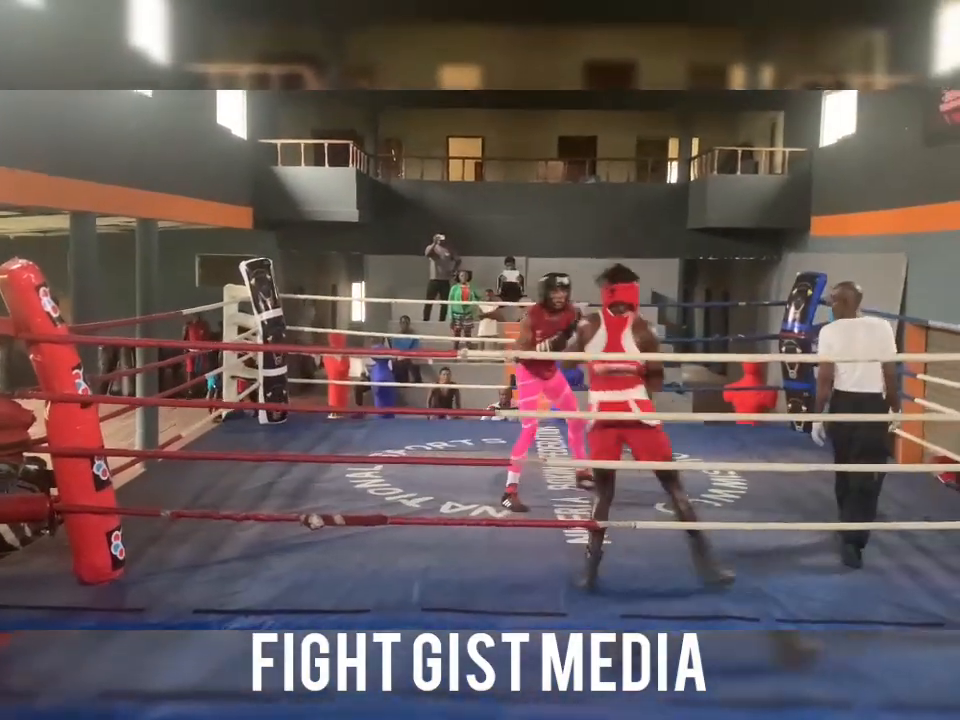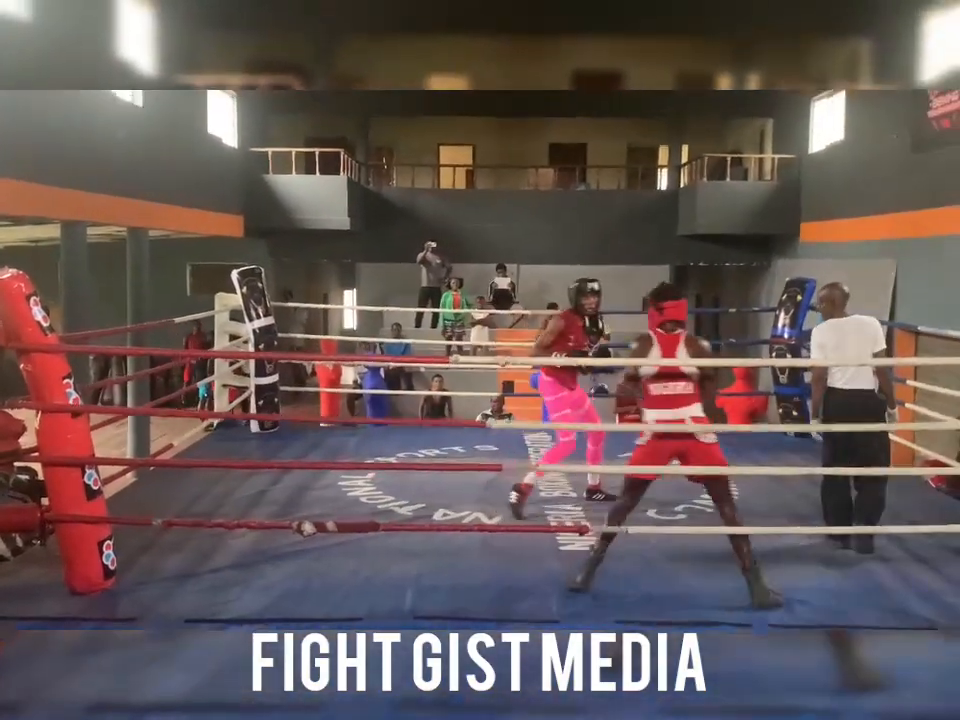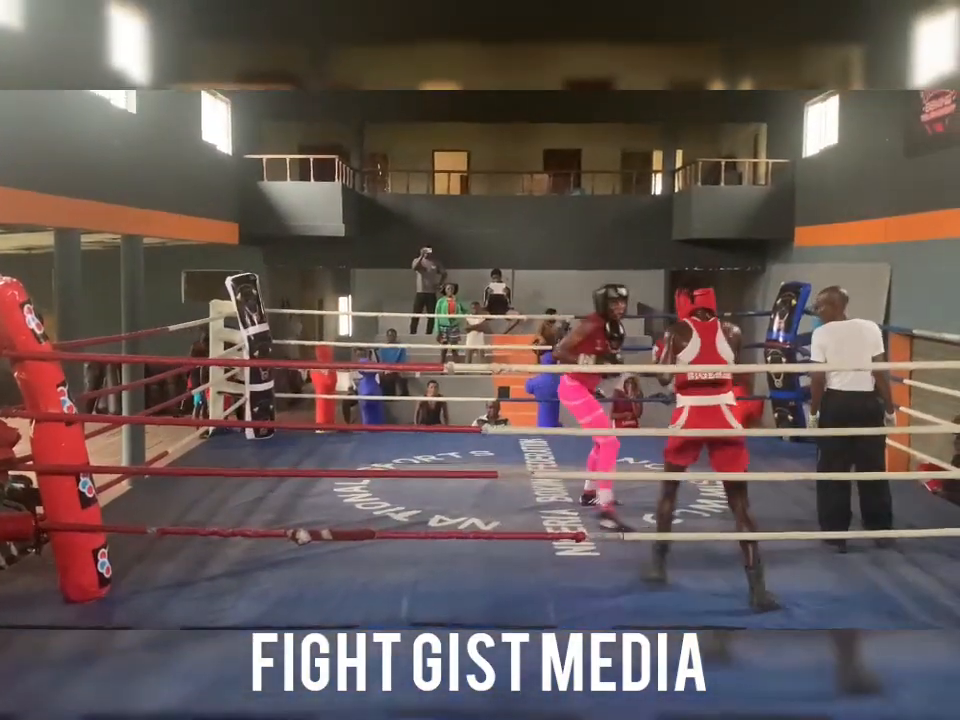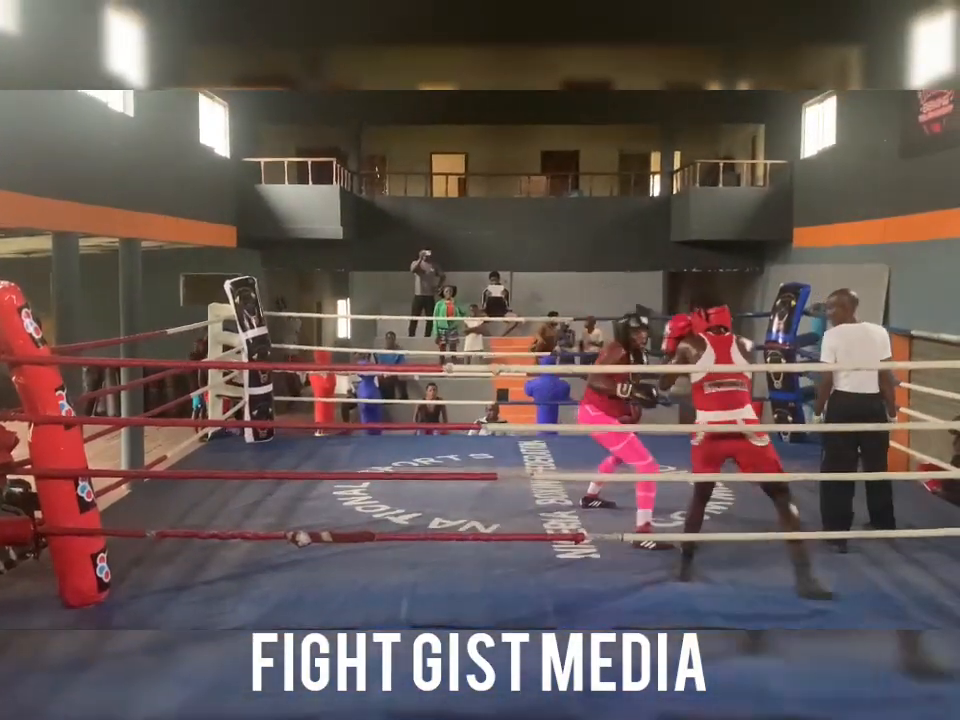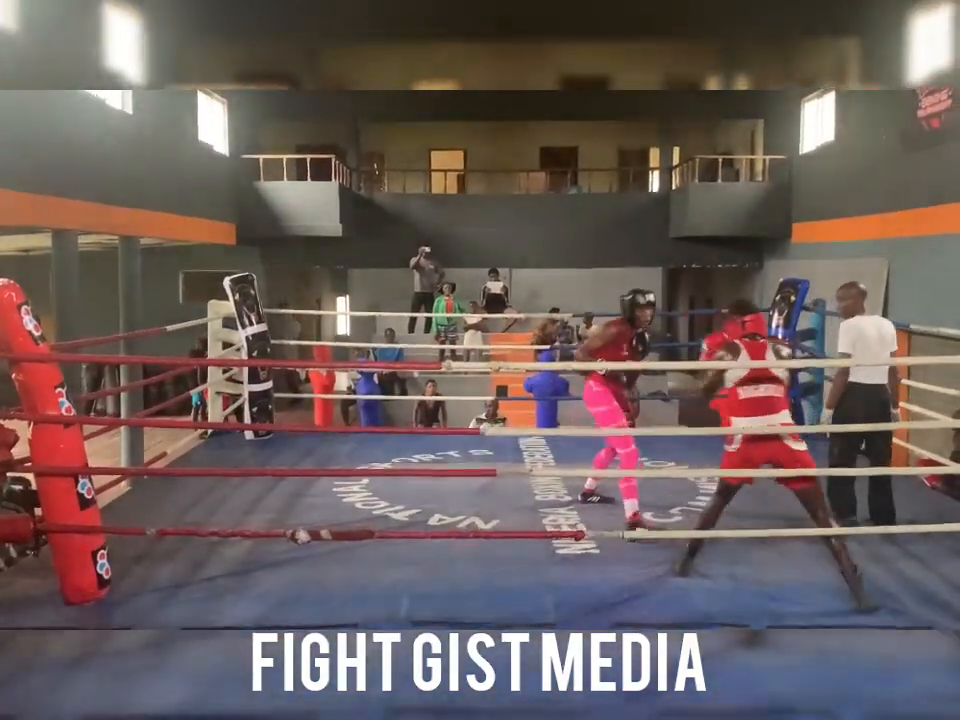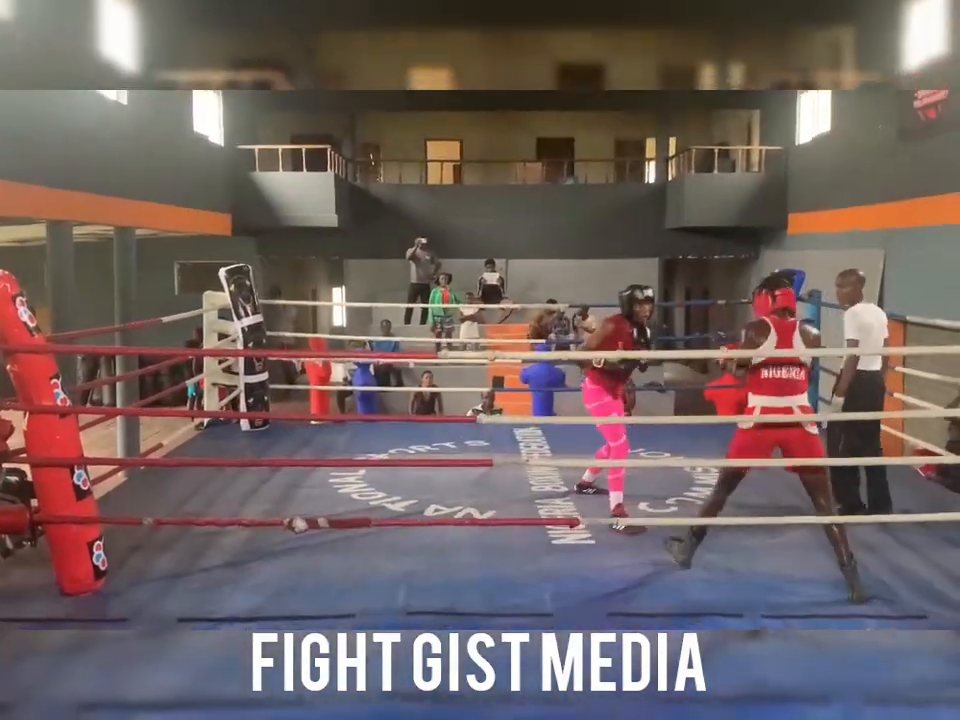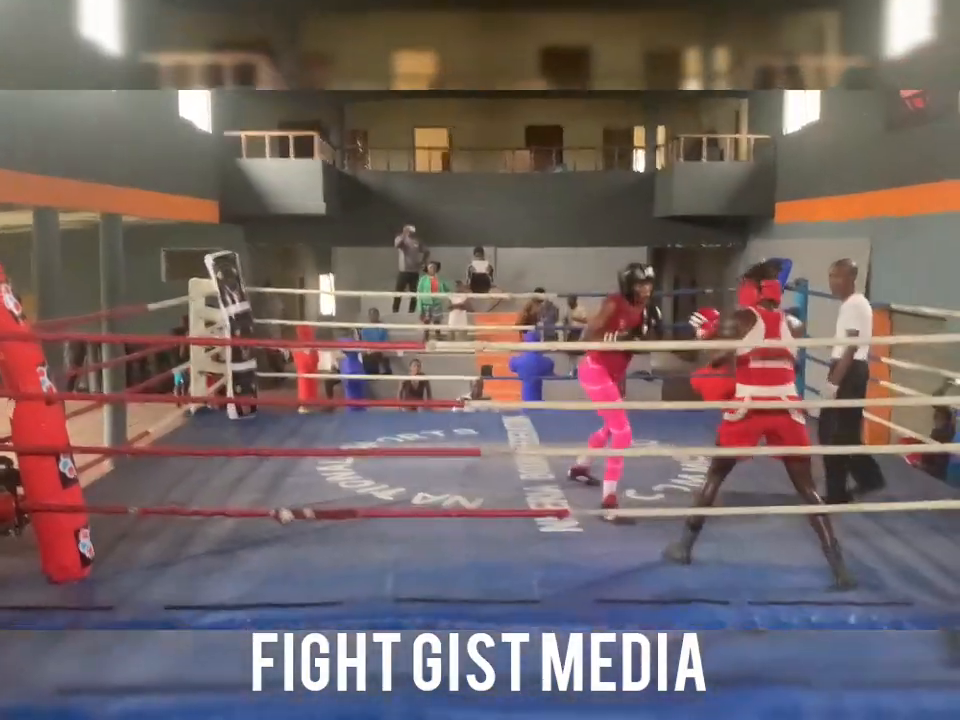
dt=0.2s
person 1, frame 1
left shoulder: (590, 323)
right shoulder: (643, 329)
right elbow: (655, 384)
left hip: (601, 414)
right hip: (636, 413)
left knee: (604, 494)
right knee: (674, 488)
left ankle: (591, 570)
right ankle: (706, 564)
person 1, frame 2
left shoulder: (644, 344)
right shoulder: (699, 346)
right elbow: (710, 393)
left hip: (656, 431)
right hip: (694, 430)
left knee: (625, 504)
right knee: (727, 508)
left ankle: (589, 570)
right ankle: (756, 585)
person 1, frame 3
left shoulder: (678, 332)
right shoulder: (731, 332)
left elbow: (664, 378)
left wrist: (665, 351)
left hip: (688, 420)
right hip: (724, 419)
left knee: (669, 491)
right knee: (740, 502)
left ankle: (659, 565)
right ankle: (757, 587)
person 1, frame 4
left shoulder: (691, 345)
right shoulder: (745, 346)
left elbow: (663, 383)
left wrist: (671, 348)
left hip: (710, 432)
right hip: (747, 431)
left knee: (698, 501)
right knee: (784, 502)
left ankle: (685, 567)
right ankle: (805, 577)
person 1, frame 5
left shoulder: (728, 352)
right shoulder: (782, 353)
left elbow: (705, 392)
left hip: (745, 440)
right hip: (785, 438)
left knee: (719, 502)
right knee: (821, 514)
left ankle: (686, 562)
right ankle: (856, 588)
person 1, frame 6
left shoulder: (756, 329)
right shoulder: (810, 334)
left elbow: (742, 369)
left hip: (759, 419)
right hip: (799, 421)
left knee: (725, 486)
right knee: (822, 500)
left ankle: (686, 548)
right ankle: (852, 578)
person 1, frame 7
left shoulder: (741, 320)
right shoulder: (792, 325)
left elbow: (717, 363)
left wrist: (712, 337)
left hip: (747, 410)
right hip: (786, 411)
left knee: (715, 477)
right knee: (806, 488)
left ankle: (685, 544)
right ankle: (837, 564)
person 2, frame 1
left shoulder: (830, 331)
right shoulder: (882, 327)
left elbow: (825, 378)
right elbow: (890, 374)
left wrist: (817, 417)
right wrist: (895, 408)
left hip: (842, 405)
right hip: (872, 406)
left knee: (845, 470)
right knee: (866, 477)
left ankle: (850, 532)
right ankle: (852, 542)
person 2, frame 2
left shoulder: (821, 331)
right shoulder: (871, 324)
left elbow: (818, 377)
right elbow: (882, 370)
left wrist: (815, 414)
right wrist: (891, 405)
left hip: (836, 402)
right hip: (868, 401)
left knee: (835, 469)
right knee: (873, 470)
left ankle: (839, 531)
right ankle: (864, 532)
person 2, frame 3
left shoulder: (822, 333)
right shoulder: (870, 328)
left elbow: (818, 378)
right elbow: (880, 373)
left wrist: (813, 412)
right wrist: (889, 409)
left hip: (835, 404)
right hip: (867, 404)
left knee: (832, 472)
right knee: (873, 470)
left ankle: (836, 535)
right ankle: (880, 529)
person 2, frame 4
left shoulder: (833, 334)
right shoulder: (879, 332)
left elbow: (826, 379)
right elbow: (887, 377)
left wrist: (817, 411)
right wrist: (892, 412)
left hip: (843, 405)
right hip: (873, 405)
left knee: (837, 473)
right knee: (877, 469)
left ankle: (838, 534)
right ankle: (884, 526)
person 2, frame 5
left shoulder: (848, 326)
right shoulder: (887, 326)
left elbow: (844, 371)
right elbow: (895, 369)
left wrist: (829, 406)
right wrist: (894, 405)
left hip: (855, 395)
right hip: (881, 396)
left knee: (841, 460)
right knee: (880, 461)
left ankle: (844, 516)
right ankle: (883, 518)
person 2, frame 6
left shoulder: (853, 313)
right shoulder: (878, 312)
left elbow: (853, 357)
right elbow: (885, 354)
left wrist: (839, 393)
left hip: (857, 383)
right hip: (874, 380)
left knee: (842, 445)
right knee: (870, 445)
left ankle: (851, 505)
right ankle: (878, 503)
person 2, frame 7
left shoulder: (852, 305)
right shoulder: (858, 302)
left elbow: (851, 347)
left wrist: (833, 381)
left hip: (848, 371)
right hip: (850, 370)
left knee: (832, 433)
right knee: (848, 431)
left ankle: (836, 492)
right ankle: (870, 476)
person 3, frame 1
left shoulder: (570, 313)
right shoulder: (532, 315)
right elbow: (519, 353)
right wrist: (549, 344)
left hip: (551, 372)
right hip: (529, 373)
left knee: (577, 419)
right knee: (530, 430)
left ankle: (583, 473)
right ankle: (510, 492)
person 3, frame 2
left shoulder: (589, 322)
right shoulder: (562, 321)
right elbow: (535, 351)
right wrist: (564, 358)
left hip: (571, 384)
right hip: (553, 383)
left knee: (597, 431)
right knee: (567, 442)
left ankle: (593, 488)
right ankle: (522, 489)
person 3, frame 3
left shoulder: (610, 327)
right shoulder: (591, 324)
left elbow: (607, 362)
right elbow: (559, 352)
left wrist: (614, 352)
right wrist: (591, 360)
left hip: (584, 389)
right hip: (574, 388)
left knee: (602, 441)
right knee: (609, 444)
left ankle: (589, 493)
right ankle: (606, 511)
person 3, frame 4
left shoulder: (629, 354)
right shoulder: (617, 351)
right elbow: (594, 382)
right wrist: (628, 390)
left hip: (598, 413)
right hip: (596, 416)
left knee: (621, 454)
right knee: (647, 465)
left ankle: (590, 496)
right ankle: (644, 533)
person 3, frame 5
left shoulder: (638, 333)
right shoulder: (615, 329)
left elbow: (631, 370)
right elbow: (580, 353)
left wrist: (639, 353)
right wrist: (607, 369)
left hip: (614, 393)
right hip: (599, 392)
left knee: (614, 446)
right knee: (629, 452)
left ankle: (588, 491)
right ankle: (633, 520)
person 3, frame 6
left shoulder: (640, 328)
right shoulder: (612, 324)
left elbow: (638, 364)
right elbow: (582, 352)
left wrist: (641, 350)
right wrist: (605, 362)
left hip: (613, 391)
right hip: (596, 389)
left knee: (612, 444)
right knee: (620, 446)
left ankle: (585, 482)
right ankle: (617, 514)
person 3, frame 7
left shoulder: (637, 308)
right shoulder: (613, 304)
left elbow: (635, 341)
right elbow: (587, 337)
left wrist: (644, 327)
right wrist: (620, 337)
left hip: (609, 373)
right hip: (596, 371)
left knee: (610, 429)
right knee: (622, 434)
left ankle: (580, 468)
right ankle: (608, 502)
